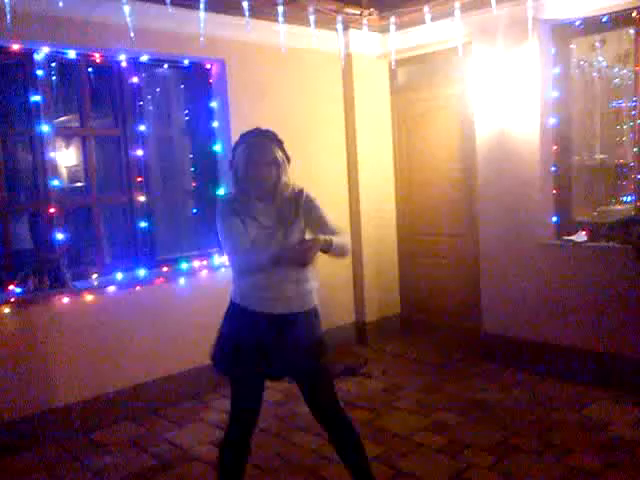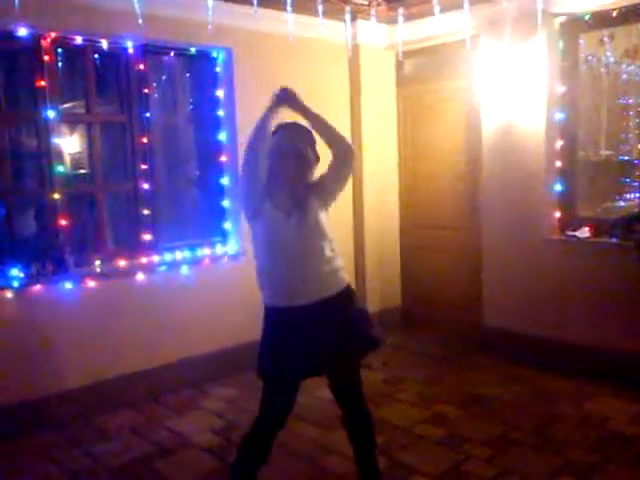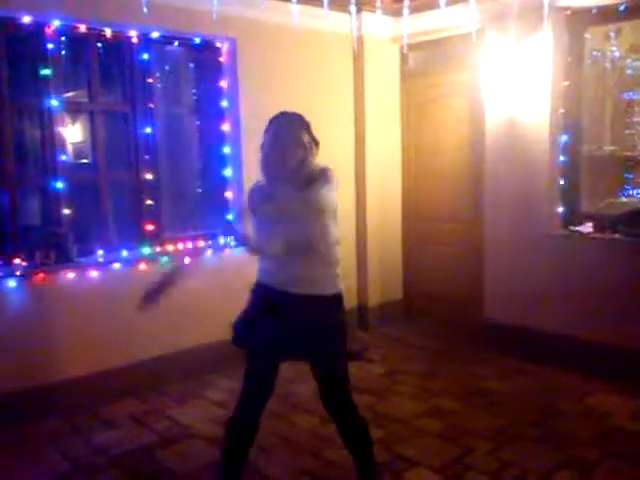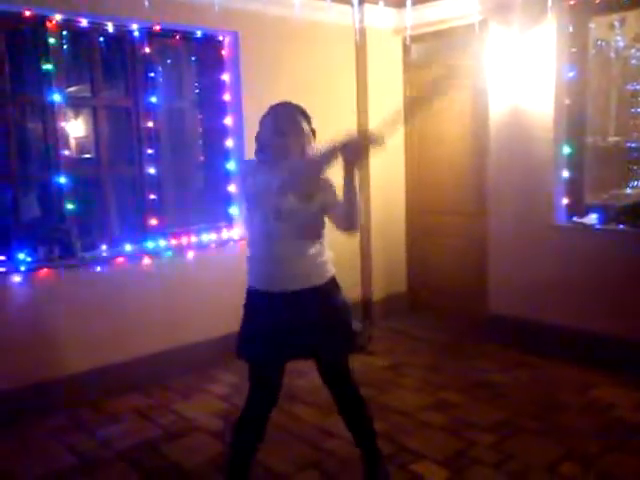
dt=0.7s
person 1, frame 1
left shoulder: (300, 201)
right shoulder: (230, 209)
left elbow: (343, 245)
right elbow: (239, 262)
left wrist: (321, 242)
right wrist: (280, 255)
left hip: (299, 319)
right hip: (249, 321)
left knee: (328, 410)
right knee: (243, 418)
person 1, frame 2
left shoulder: (316, 194)
right shoulder: (255, 198)
left elbow: (346, 159)
right elbow: (251, 157)
left wrist: (309, 114)
right wrist: (271, 111)
left hip: (335, 307)
right hip: (285, 317)
left knee: (352, 402)
right knee: (273, 413)
person 1, frame 3
left shoulder: (322, 180)
right shoulder: (259, 194)
left elbow: (320, 206)
right elbow: (266, 245)
left hip: (320, 304)
right hip: (273, 303)
left knee: (338, 401)
right knee: (252, 399)
person 1, frame 4
left shoulder: (319, 182)
right shoulder: (253, 173)
left elbow: (349, 223)
right elbow: (285, 179)
left wrist: (350, 168)
right wrist: (338, 148)
left hip: (319, 297)
right hip: (269, 301)
left knee: (344, 388)
right knee: (262, 399)
